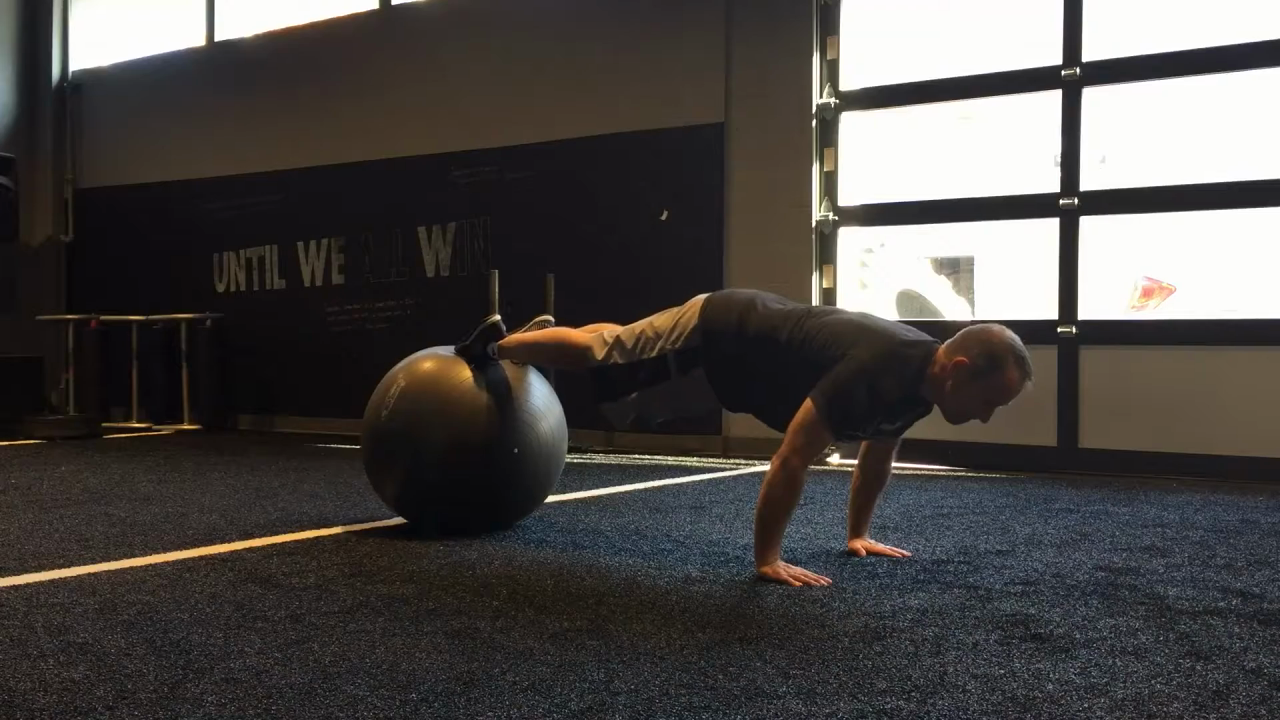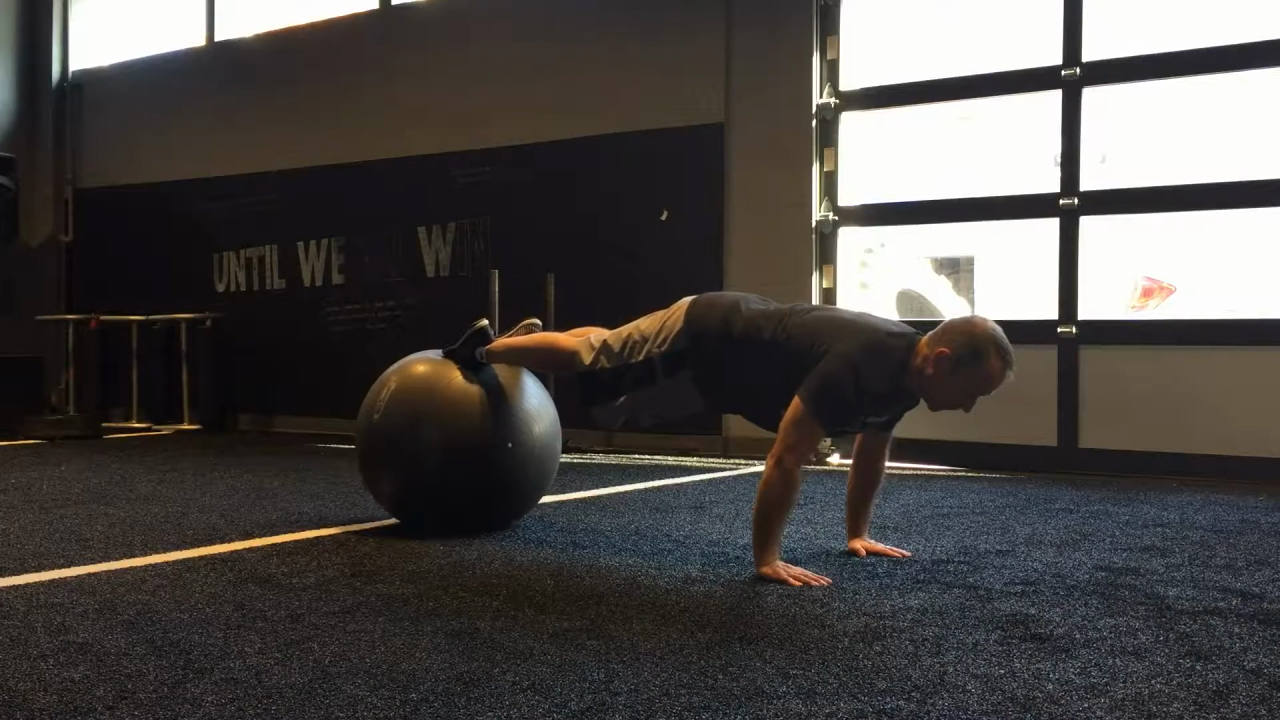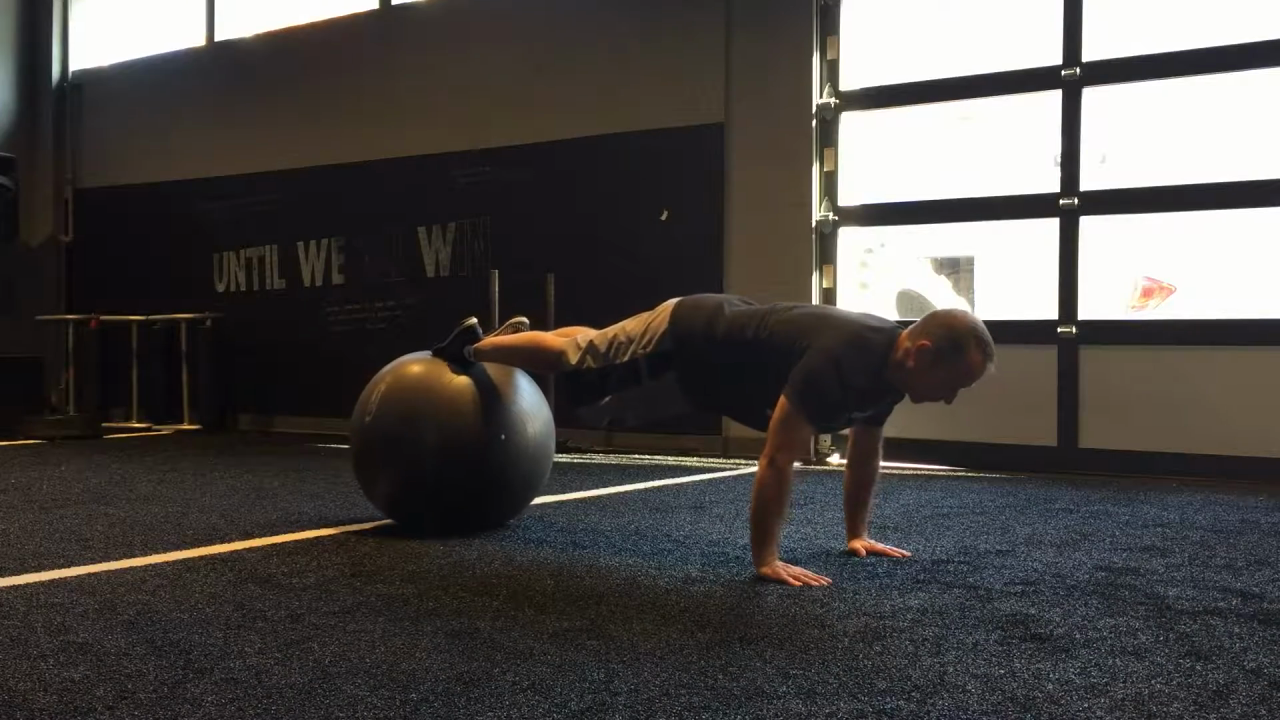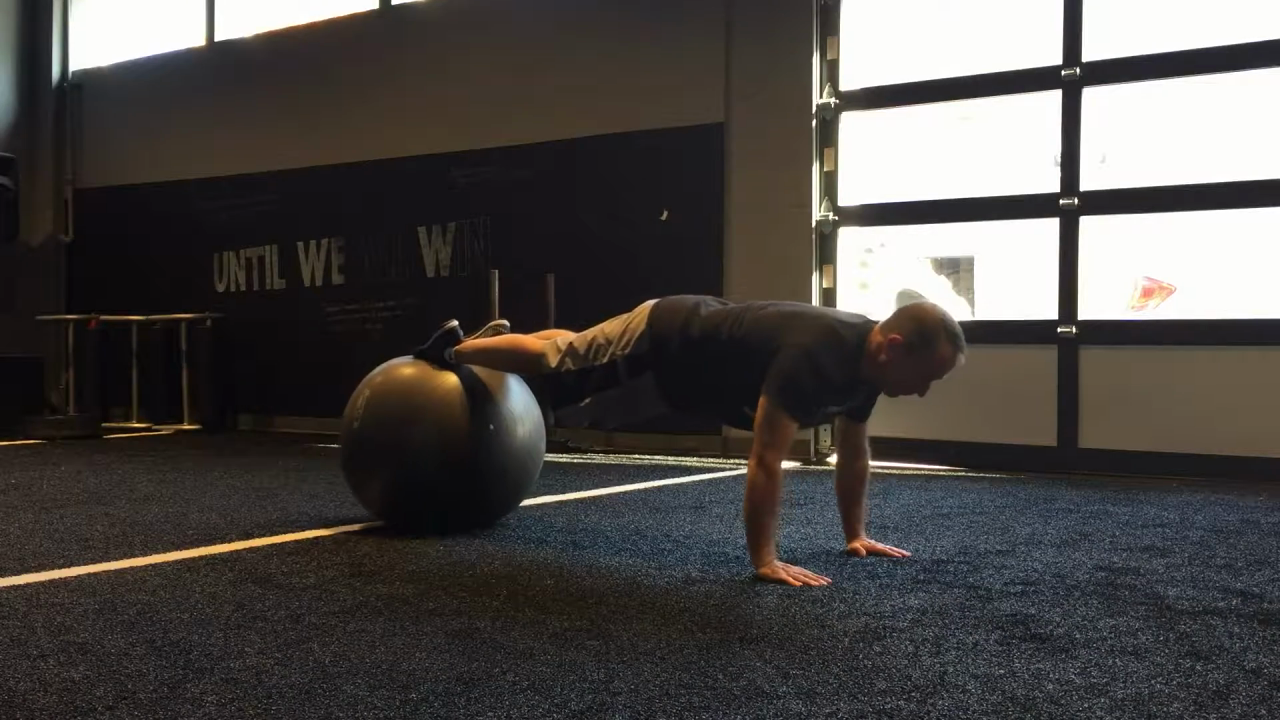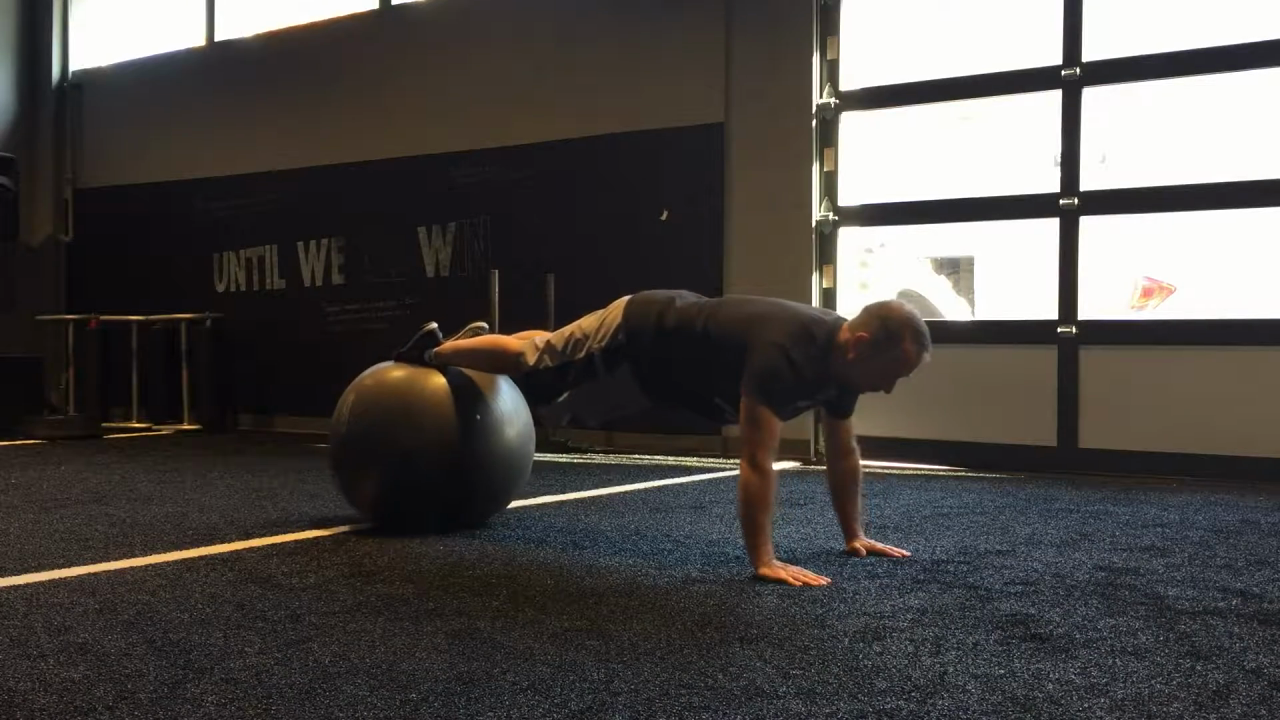
dt=0.4s
person 1, frame 1
left shoulder: (919, 379)
right shoulder: (876, 373)
left elbow: (877, 452)
right elbow: (790, 460)
left wrist: (857, 533)
right wrist: (767, 560)
left hip: (751, 327)
right hip: (712, 337)
left knee: (614, 346)
right knee: (597, 354)
left ankle: (541, 329)
right ankle: (496, 343)
person 1, frame 2
left shoulder: (905, 371)
right shoulder: (860, 365)
left elbow: (871, 450)
right elbow: (785, 460)
left wrist: (857, 533)
right wrist: (766, 559)
left hip: (735, 329)
right hip: (697, 340)
left knee: (604, 346)
right knee: (584, 359)
left ankle: (532, 332)
right ankle: (485, 347)
person 1, frame 3
left shoulder: (890, 365)
right shoulder: (841, 360)
left elbow: (864, 451)
right elbow: (778, 458)
left wrist: (857, 534)
right wrist: (766, 560)
left hip: (719, 331)
right hip: (682, 342)
left knee: (592, 344)
right knee: (572, 360)
left ankle: (516, 332)
right ankle: (473, 344)
person 1, frame 4
left shoulder: (867, 362)
right shoulder: (815, 354)
left elbow: (852, 451)
right elbow: (765, 459)
left wrist: (855, 534)
right wrist: (764, 560)
left hip: (698, 331)
right hip: (659, 344)
left knee: (571, 347)
right knee: (551, 364)
left ankle: (495, 335)
right ankle: (454, 346)
person 1, frame 5
left shoulder: (841, 358)
right shoulder: (787, 350)
left elbow: (842, 452)
right elbow: (756, 461)
left wrist: (854, 535)
right wrist: (764, 560)
left hip: (674, 329)
right hip: (635, 337)
left knee: (549, 351)
right knee: (530, 364)
left ankle: (475, 336)
right ankle: (435, 348)
